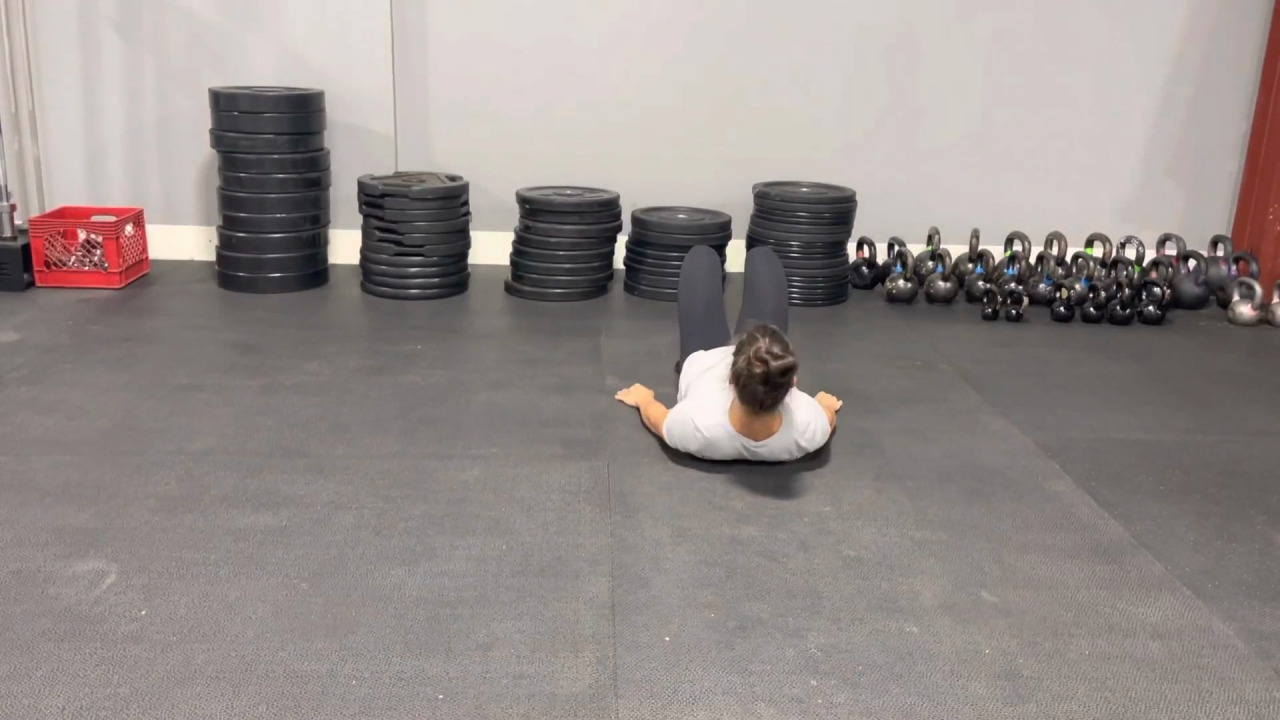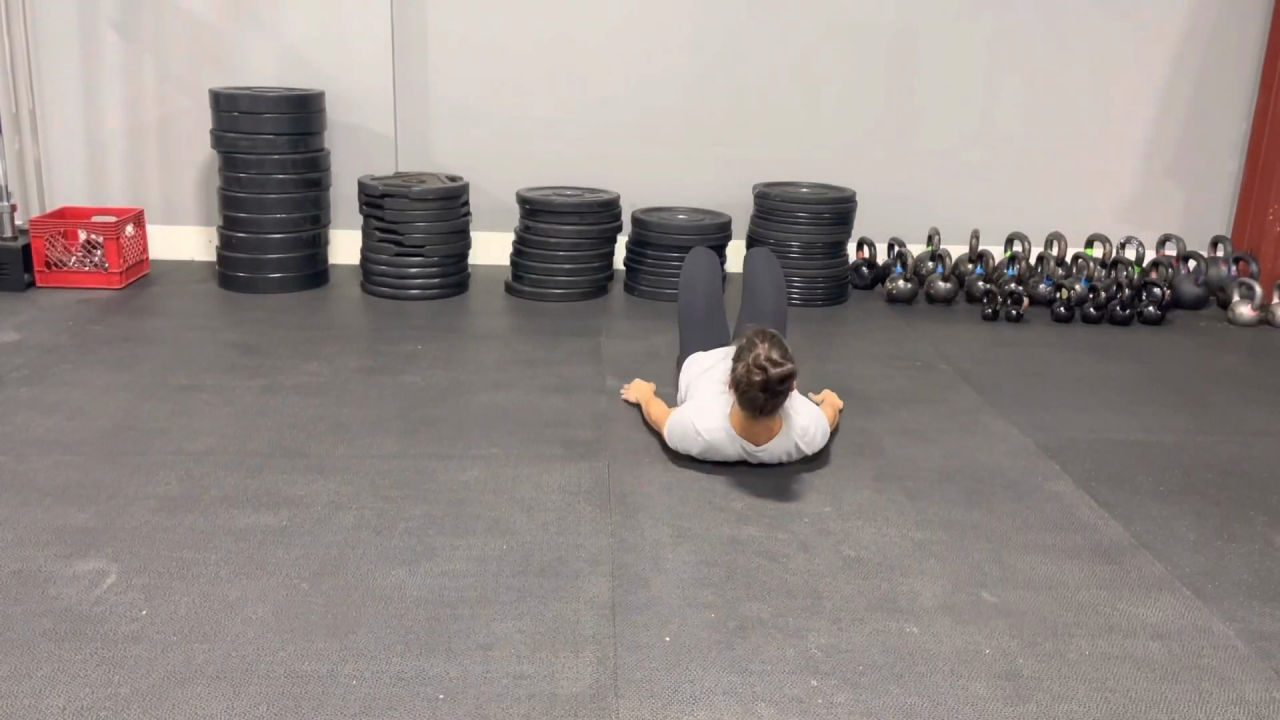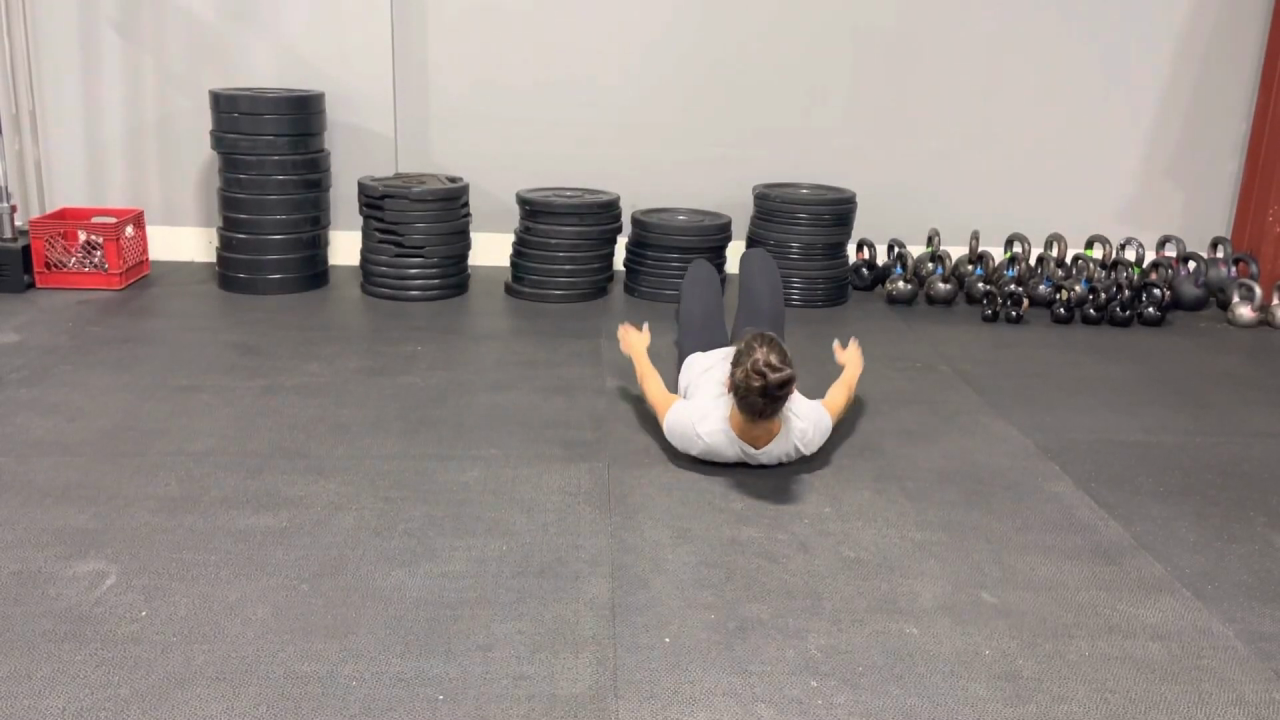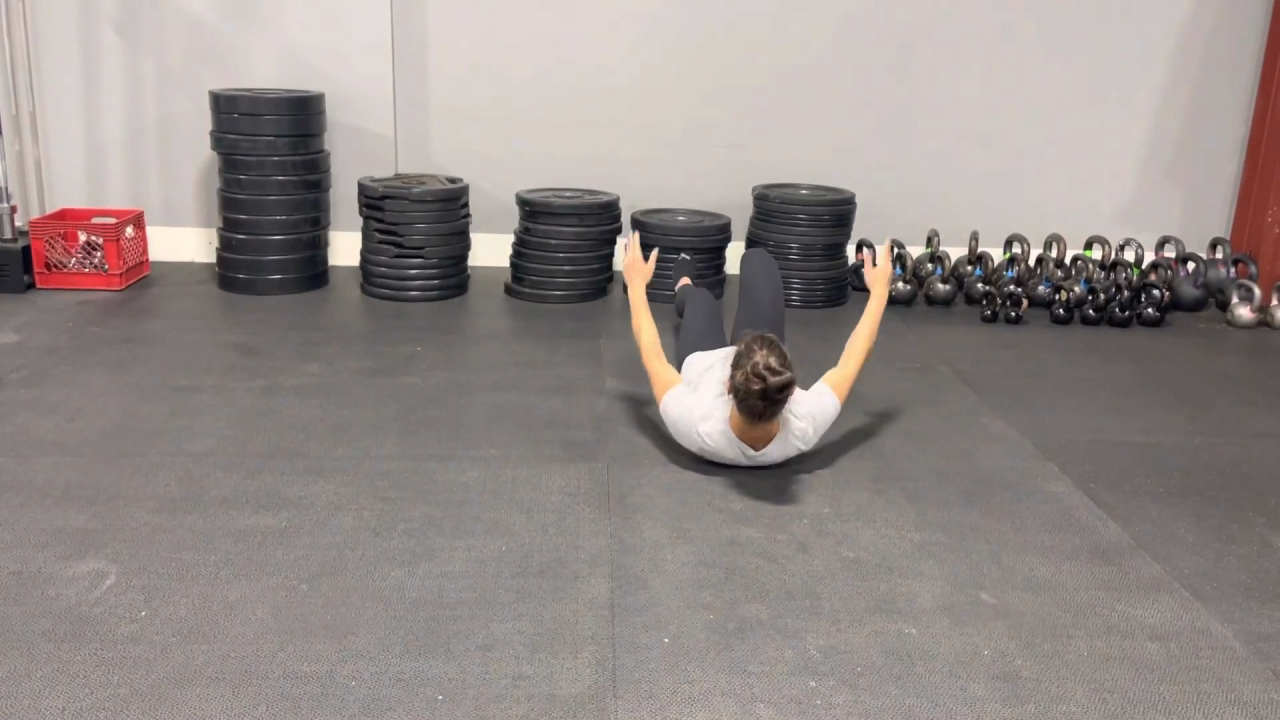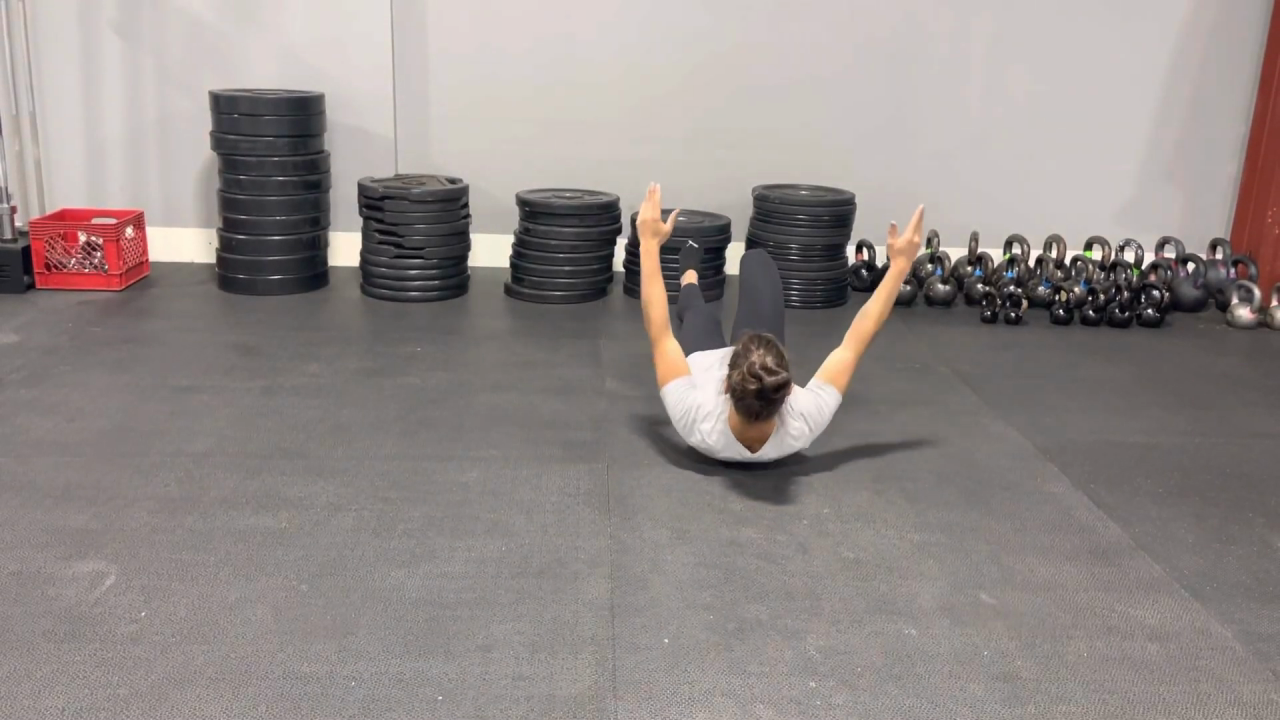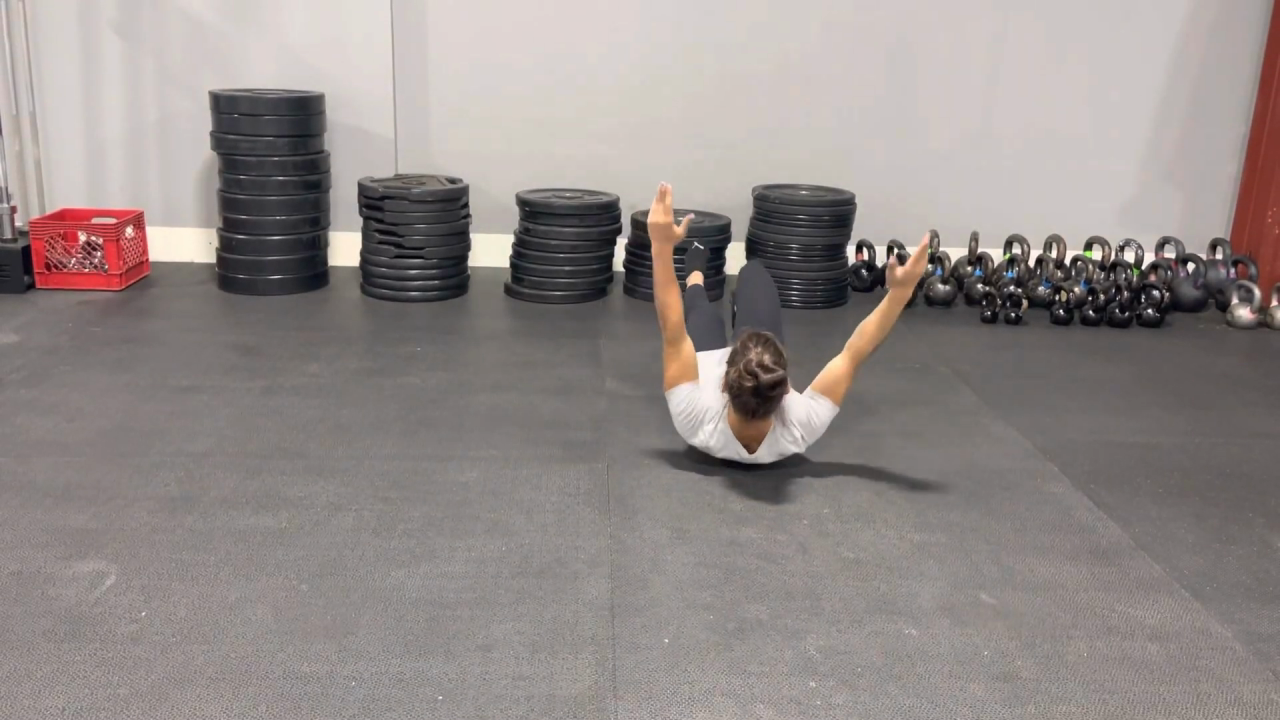
dt=0.2s
person 1, frame 1
left shoulder: (695, 424)
right shoulder: (808, 430)
left elbow: (658, 422)
left wrist: (642, 397)
right wrist: (827, 405)
left knee: (702, 256)
right knee: (761, 257)
person 1, frame 2
left shoulder: (696, 429)
right shoulder: (808, 433)
left elbow: (659, 417)
left wrist: (643, 393)
right wrist: (831, 402)
left knee: (701, 257)
right knee: (760, 258)
person 1, frame 3
left shoulder: (696, 432)
right shoulder: (805, 435)
left elbow: (658, 397)
right elbow: (837, 399)
left wrist: (638, 351)
right wrist: (852, 367)
left knee: (701, 270)
right knee: (756, 259)
left ankle: (684, 315)
person 1, frame 4
left shoulder: (698, 430)
right shoulder: (803, 431)
left elbow: (654, 360)
right elbow: (847, 366)
left wrist: (636, 284)
right wrist: (879, 292)
left knee: (699, 302)
right knee: (756, 260)
left ankle: (684, 288)
person 1, frame 5
left shoulder: (700, 427)
right shoulder: (800, 429)
left elbow: (660, 336)
right elbow: (855, 344)
left wrist: (649, 243)
right wrist: (899, 264)
right knee: (756, 261)
left ankle: (689, 282)
person 1, frame 6
left shoulder: (700, 426)
right shoulder: (797, 430)
left elbow: (673, 339)
right elbow: (853, 355)
left wrist: (662, 247)
right wrist: (900, 291)
left knee: (706, 314)
right knee: (753, 274)
left ankle: (695, 278)
right ankle: (738, 305)
